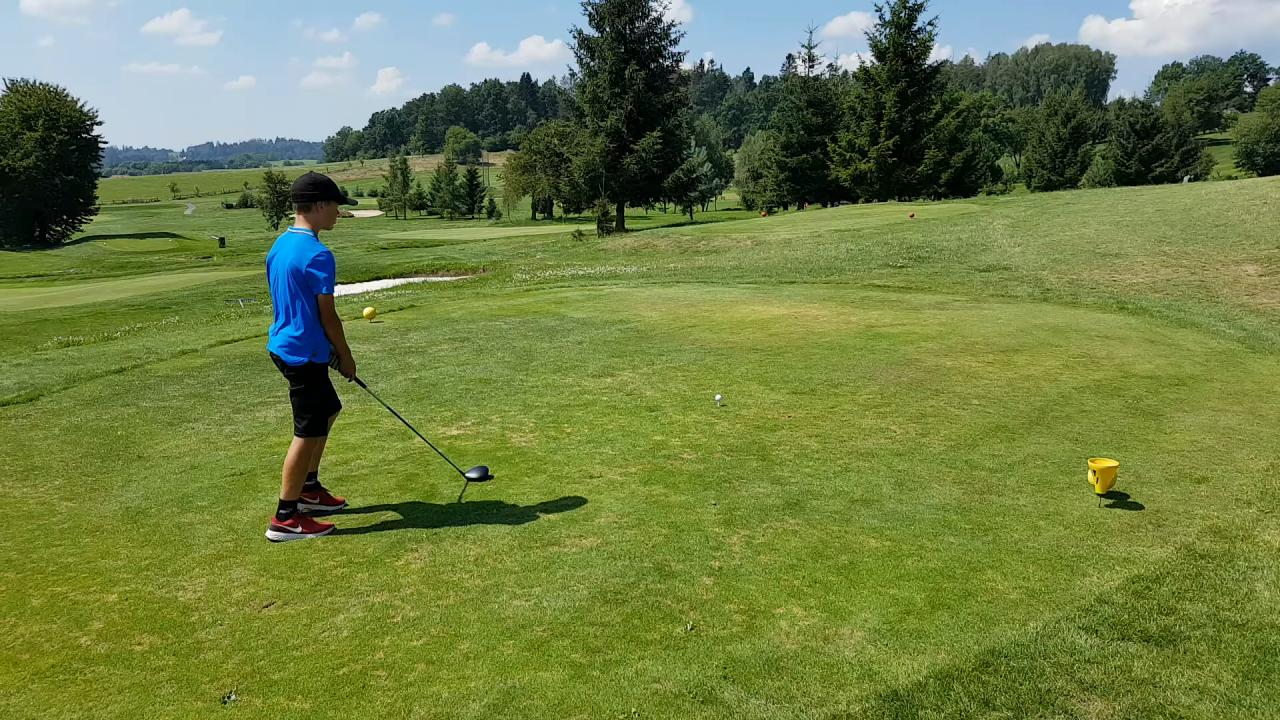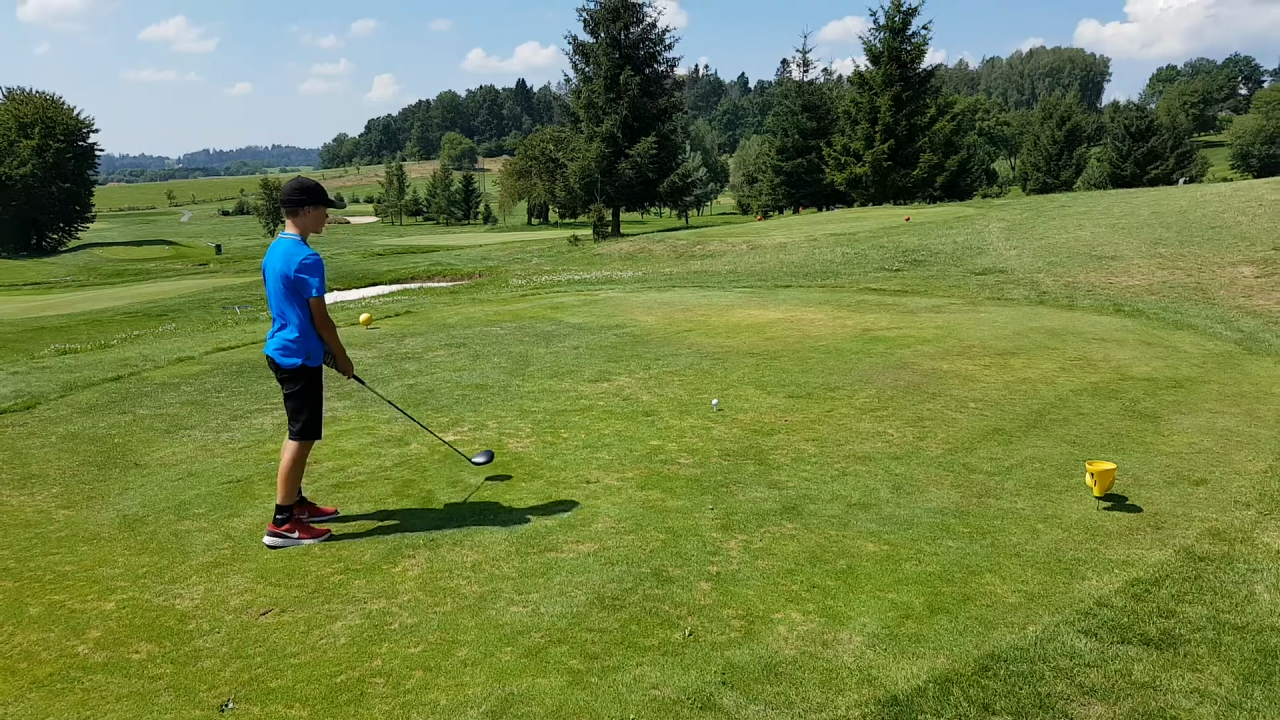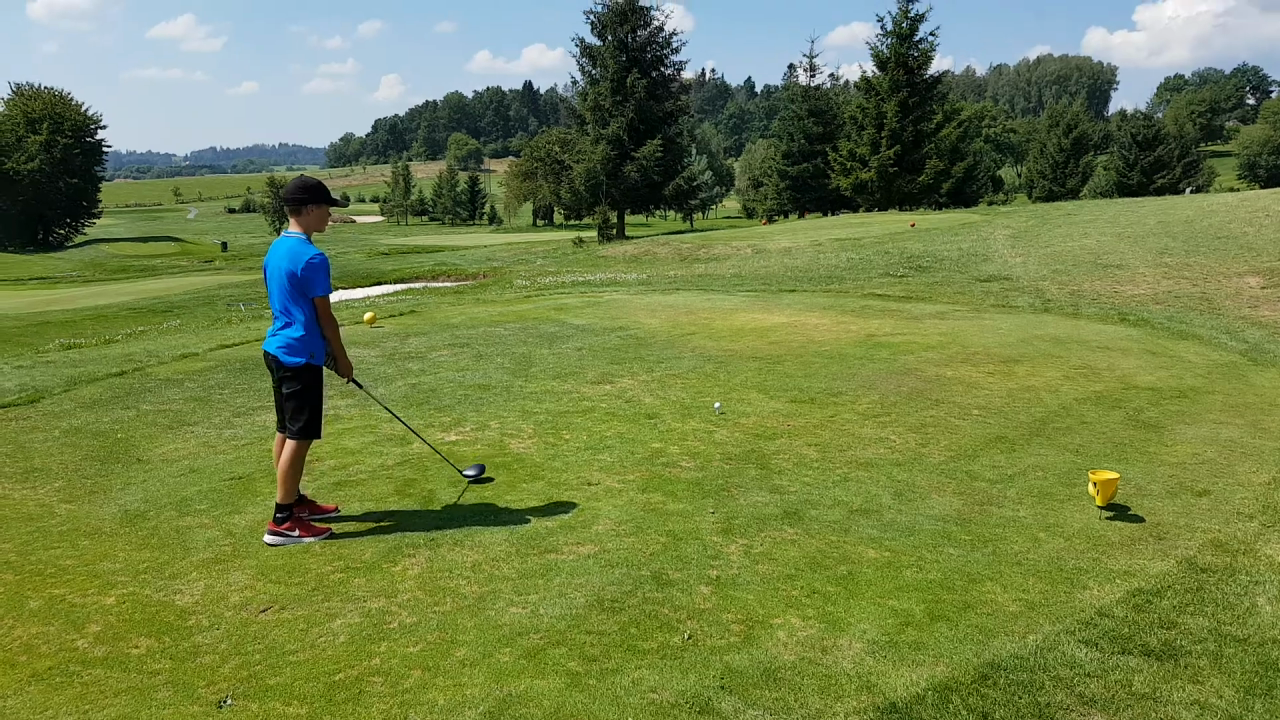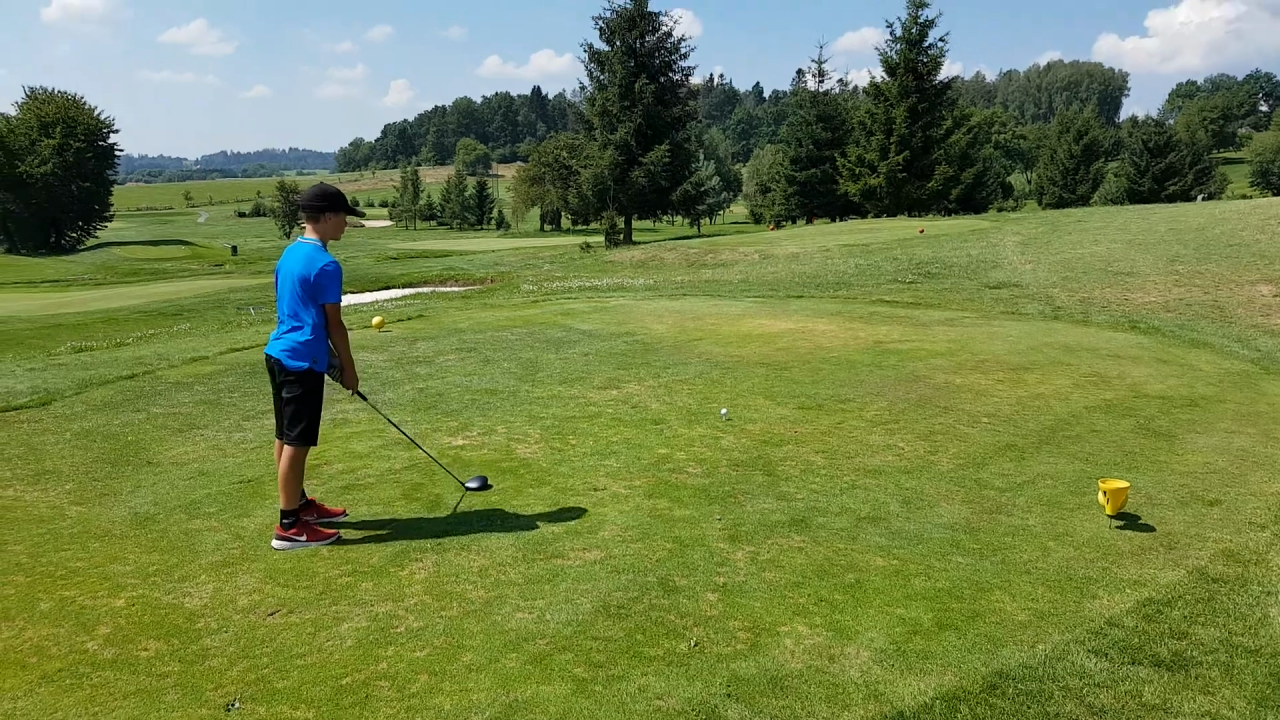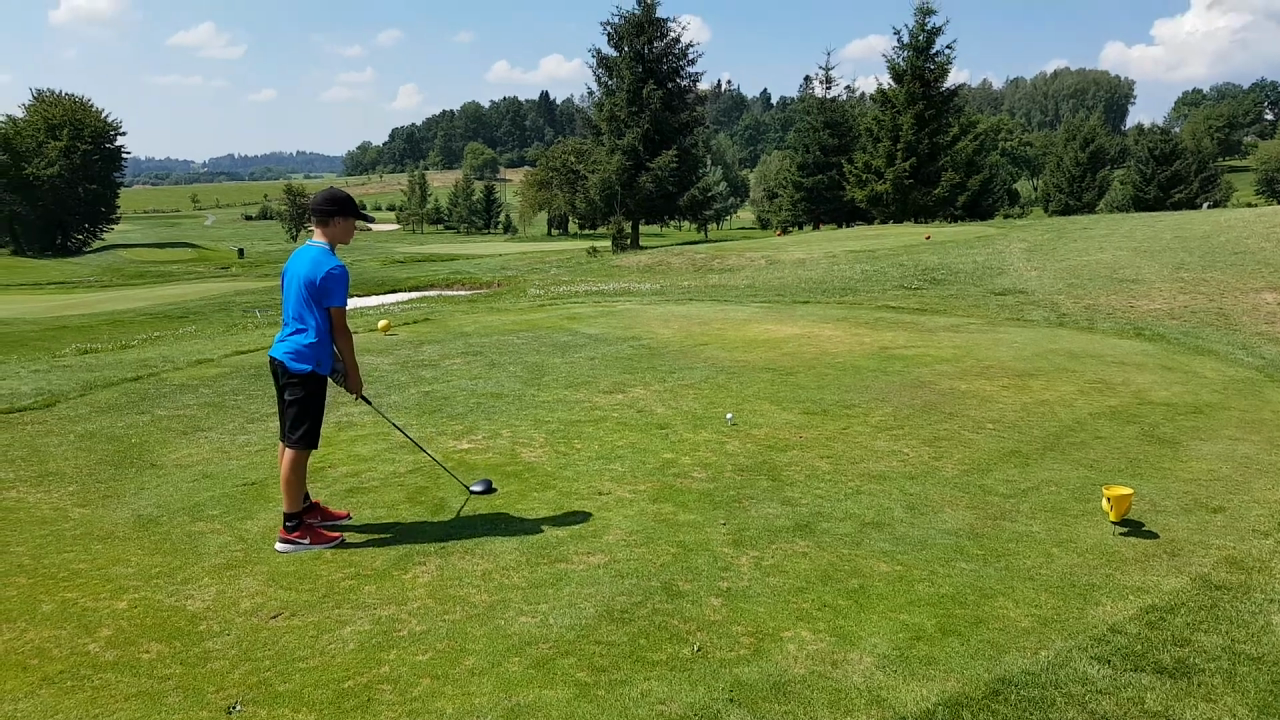
dt=0.3s
person 1, frame 1
left shoulder: (279, 245)
right shoulder: (317, 255)
right elbow: (327, 315)
right wrist: (345, 356)
left hip: (285, 344)
right hip: (305, 352)
left knee: (326, 412)
right knee: (308, 432)
left ankle: (308, 487)
right ankle: (285, 517)
person 1, frame 2
left shoulder: (275, 251)
right shoulder: (306, 258)
right elbow: (320, 318)
left wrist: (324, 350)
right wrist: (341, 356)
left hip: (282, 350)
right hip: (299, 356)
left knee: (299, 433)
right knee: (301, 437)
left ankle: (295, 502)
right ankle: (281, 523)
person 1, frame 3
left shoulder: (276, 249)
right shoulder: (311, 257)
right elbow: (324, 315)
left wrist: (324, 349)
right wrist: (341, 357)
left hip: (277, 348)
right hip: (300, 355)
left knee: (286, 431)
right knee: (299, 436)
left ankle: (294, 500)
right ankle: (282, 522)
person 1, frame 4
left shoulder: (289, 254)
right shoulder: (325, 264)
right elbow: (333, 323)
left wrist: (328, 356)
right wrist: (348, 367)
left hip: (280, 353)
right hip: (302, 361)
left knee: (286, 437)
right knee: (297, 442)
left ankle: (300, 504)
right ankle: (289, 526)
person 1, frame 5
left shoulder: (297, 257)
right shoulder: (332, 268)
right elbow: (338, 327)
left wrist: (335, 362)
right wrist: (352, 371)
left hip: (284, 355)
right hip: (305, 364)
left knee: (290, 440)
right knee: (297, 445)
left ankle: (304, 507)
right ankle: (292, 529)
